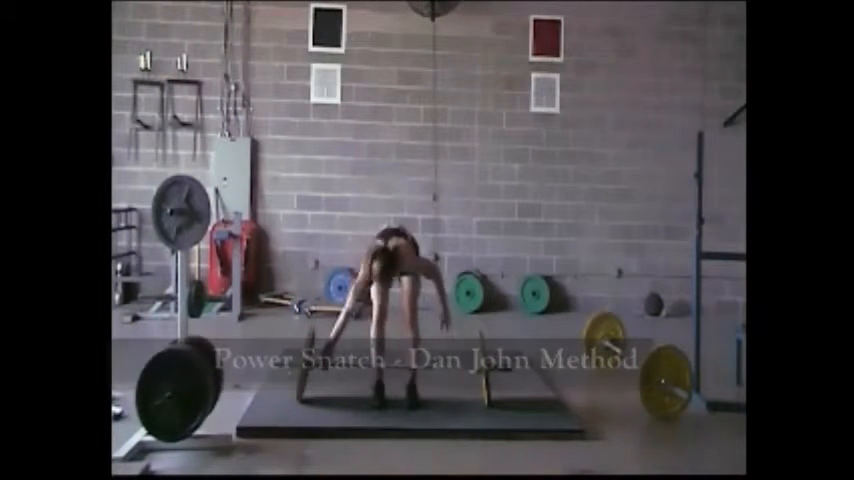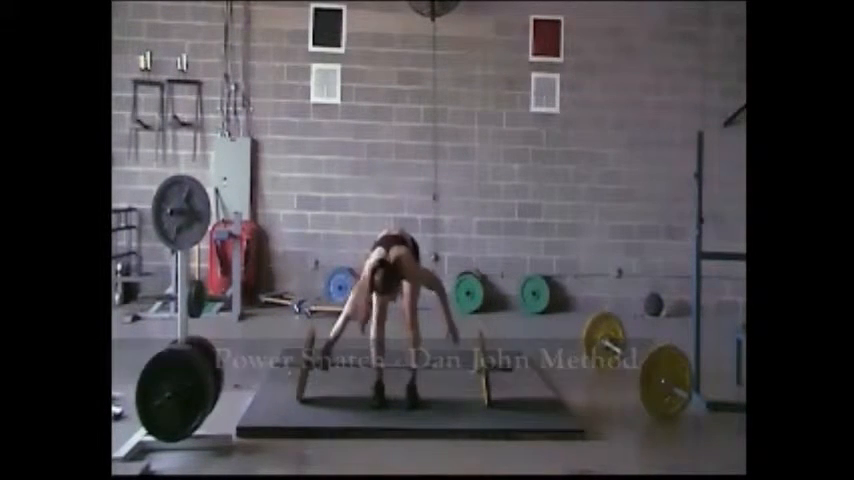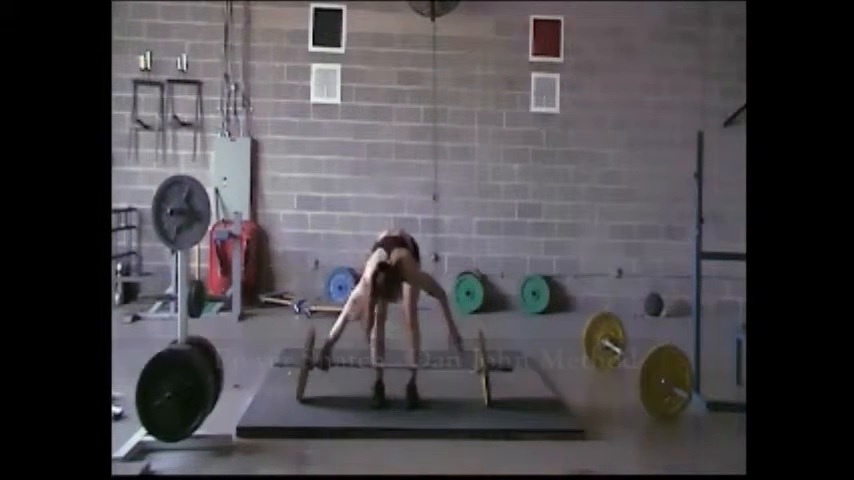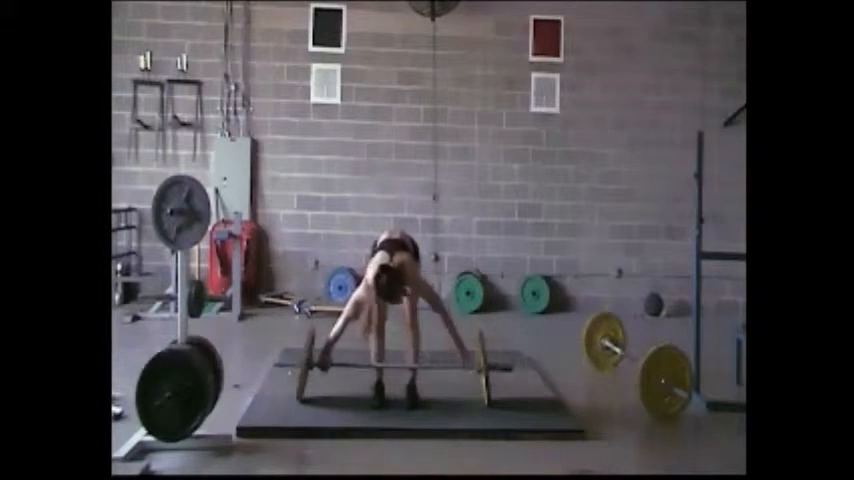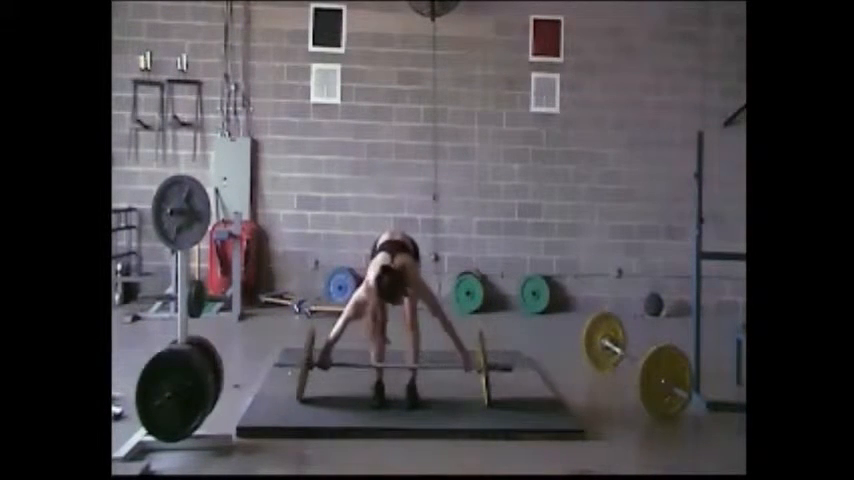
dt=0.1s
person 1, frame 1
left shoulder: (409, 261)
right shoulder: (367, 270)
left elbow: (435, 272)
right elbow: (348, 309)
left wrist: (445, 308)
right wrist: (330, 344)
left hip: (405, 251)
left knee: (410, 316)
right knee: (378, 314)
left ankle: (412, 382)
right ankle: (378, 381)
person 1, frame 2
left shoulder: (410, 270)
right shoulder: (368, 277)
left elbow: (438, 287)
right elbow: (346, 314)
left wrist: (449, 322)
right wrist: (327, 349)
left knee: (411, 318)
right knee: (377, 317)
left ankle: (412, 383)
right ankle: (378, 382)
person 1, frame 3
left shoulder: (410, 272)
right shoulder: (368, 280)
left elbow: (440, 294)
right elbow: (345, 315)
left wrist: (453, 329)
right wrist: (326, 349)
left hip: (408, 245)
left knee: (411, 318)
right knee: (378, 317)
left ankle: (412, 383)
right ankle: (378, 382)
person 1, frame 4
left shoulder: (411, 278)
right shoulder: (369, 283)
left elbow: (440, 309)
right elbow: (345, 317)
left wrist: (460, 347)
right wrist: (326, 351)
left knee: (411, 319)
right knee: (378, 319)
left ankle: (412, 383)
right ankle: (378, 382)
person 1, frame 5
left shoulder: (412, 280)
right shoulder: (370, 285)
left elbow: (439, 315)
right elbow: (345, 318)
left wrist: (462, 351)
right wrist: (326, 351)
left knee: (411, 320)
right knee: (378, 319)
left ankle: (412, 383)
right ankle: (378, 382)
